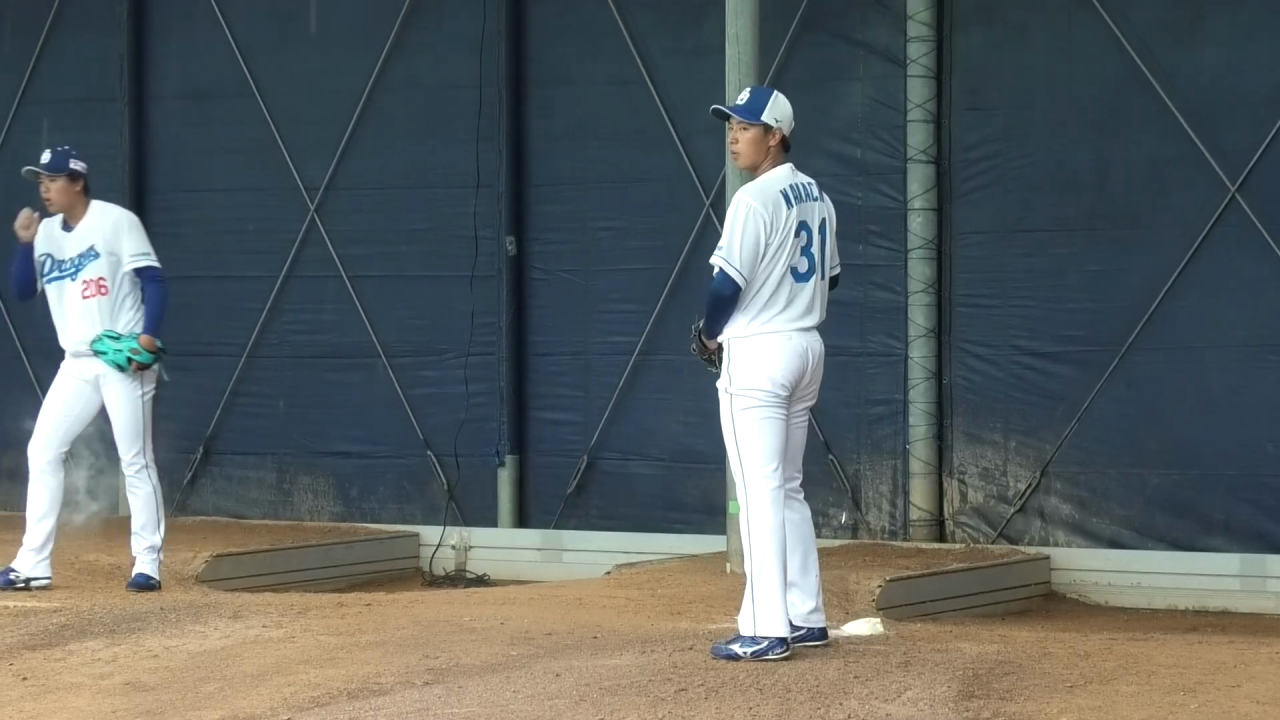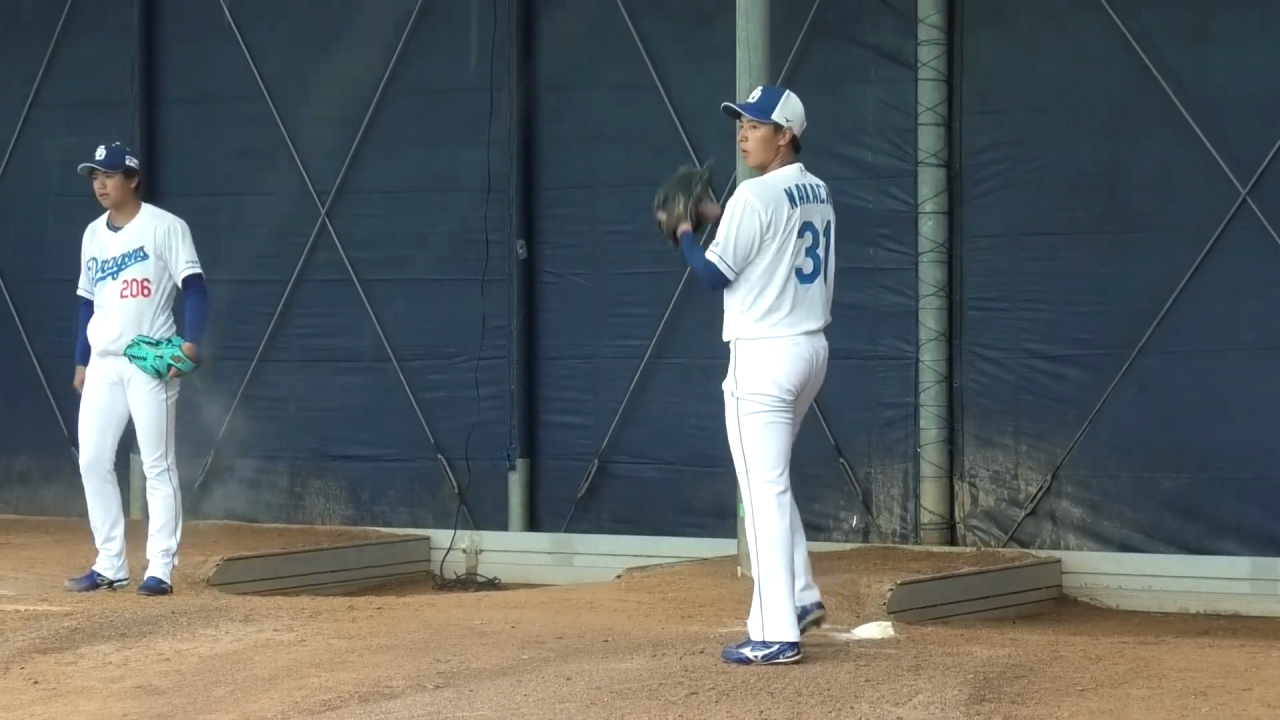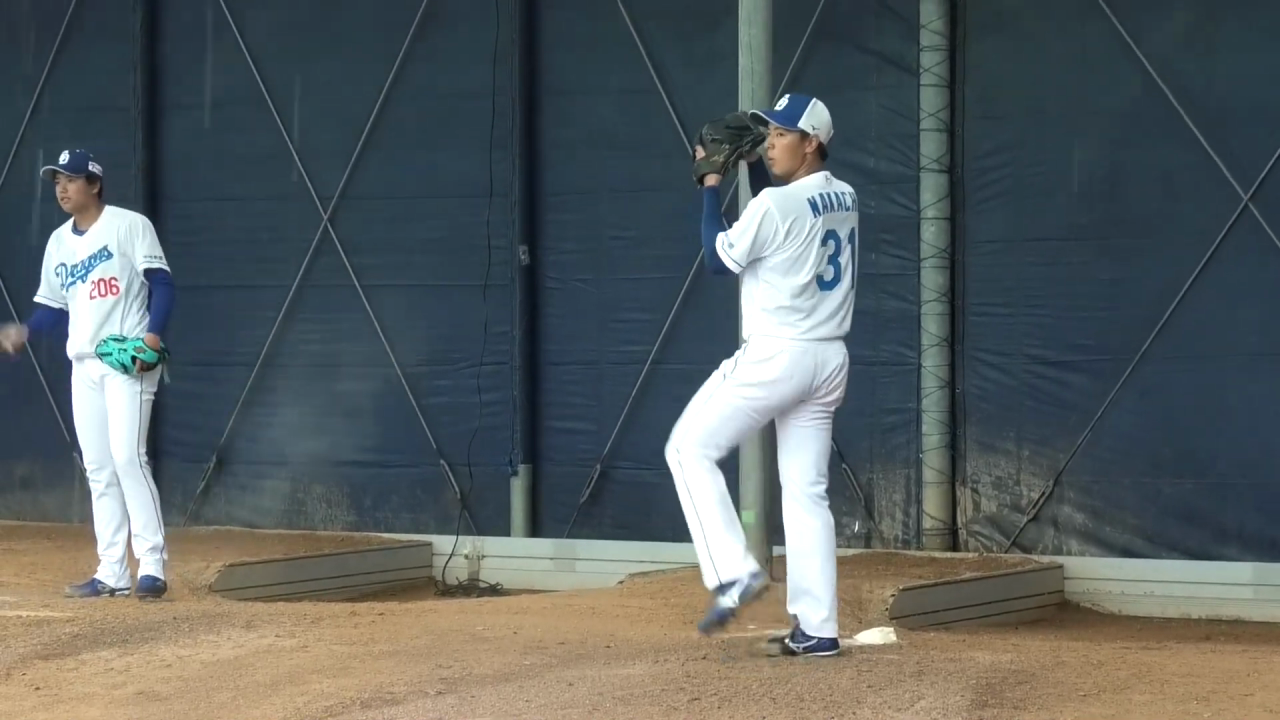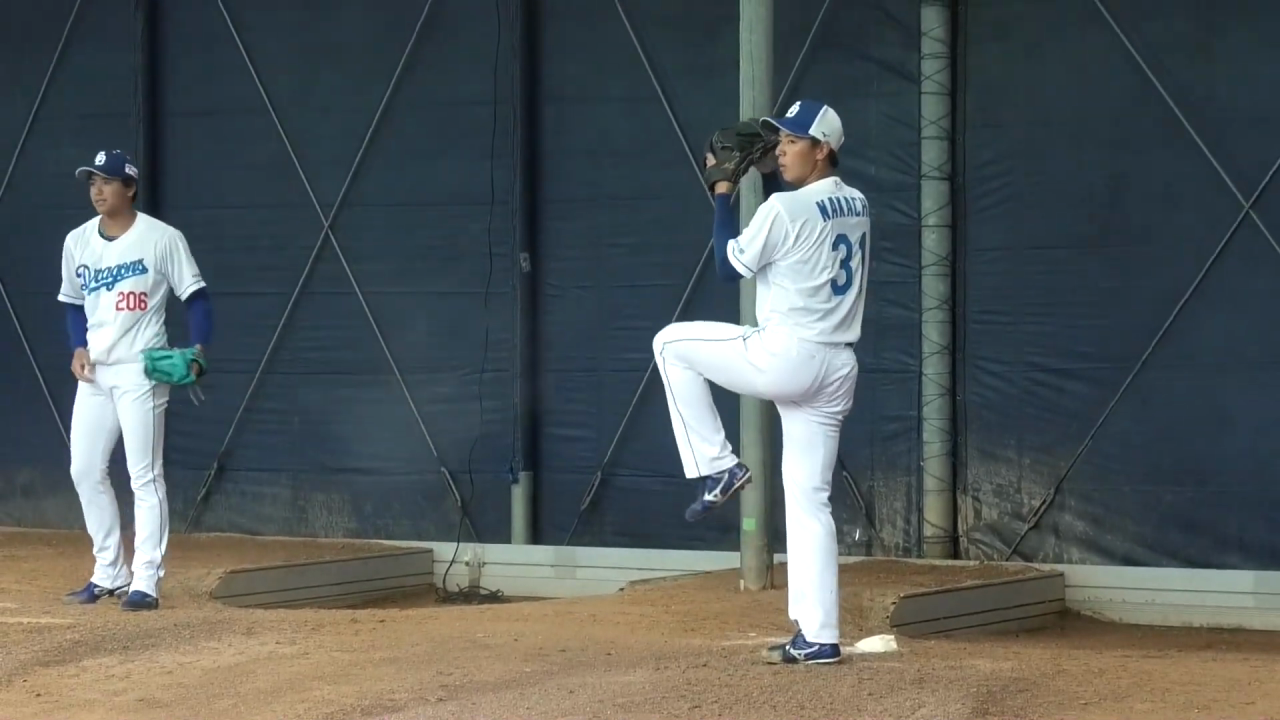
dt=0.7s
person 1, frame 1
left shoulder: (754, 199)
right shoulder: (817, 196)
left elbow: (726, 285)
right elbow: (830, 276)
left wrist: (708, 332)
left hip: (757, 355)
right hip: (806, 349)
left knee: (760, 493)
right knee: (787, 489)
left ankle: (768, 630)
right ankle: (806, 617)
person 1, frame 2
left shoulder: (756, 194)
right shoulder: (817, 193)
left elbow: (714, 273)
left wrist: (686, 232)
right wrist: (720, 219)
left hip: (765, 355)
right hip: (810, 349)
left knee: (764, 491)
right knee: (771, 483)
left ankle: (776, 634)
right ankle: (799, 596)
person 1, frame 3
left shoulder: (777, 202)
right shoulder: (844, 198)
left elbow: (720, 258)
left wrist: (711, 185)
right wrist: (754, 168)
left hip: (776, 356)
right hip: (829, 359)
left knee: (688, 450)
right knee: (807, 495)
left ankle: (734, 571)
right ankle: (816, 627)
person 1, frame 4
left shoulder: (784, 208)
right shoulder: (857, 205)
left elbow: (729, 266)
left wrist: (722, 191)
right wrist: (766, 175)
left hip: (784, 357)
right hip: (836, 369)
left knee: (672, 343)
right knee: (809, 499)
left ankle: (717, 467)
right ankle: (818, 636)
person 2, frame 1
left shoulder: (114, 220)
right shoulder: (46, 233)
left elbow: (153, 278)
left wrist: (149, 335)
left hip: (123, 359)
right hip: (78, 363)
left knee: (134, 461)
right knee: (43, 451)
left ankle: (147, 562)
person 2, frame 2
left shoulder: (166, 226)
right shoulder: (92, 234)
left elbow: (194, 288)
right elbow: (88, 302)
left wrist: (191, 343)
right wrist: (81, 361)
right hip: (102, 364)
left knee: (157, 465)
right knee: (92, 461)
left ankle: (161, 568)
right ankle: (110, 565)
person 2, frame 3
left shoulder: (129, 224)
right shoulder: (59, 241)
left elbow: (161, 283)
right elbow: (53, 307)
left wrist: (154, 334)
left hip: (128, 362)
right hip: (84, 367)
left knee: (128, 459)
right knee: (98, 471)
left ankle: (151, 563)
right ankle: (112, 572)
person 2, frame 4
left shoulder: (163, 238)
right shoulder: (76, 241)
left elbow: (197, 298)
right elbow: (74, 303)
left wrist: (198, 347)
right wrist: (78, 348)
left hip: (143, 372)
right hip: (96, 374)
left knee: (144, 477)
right knee: (85, 470)
left ankle: (146, 581)
right ankle: (109, 572)
